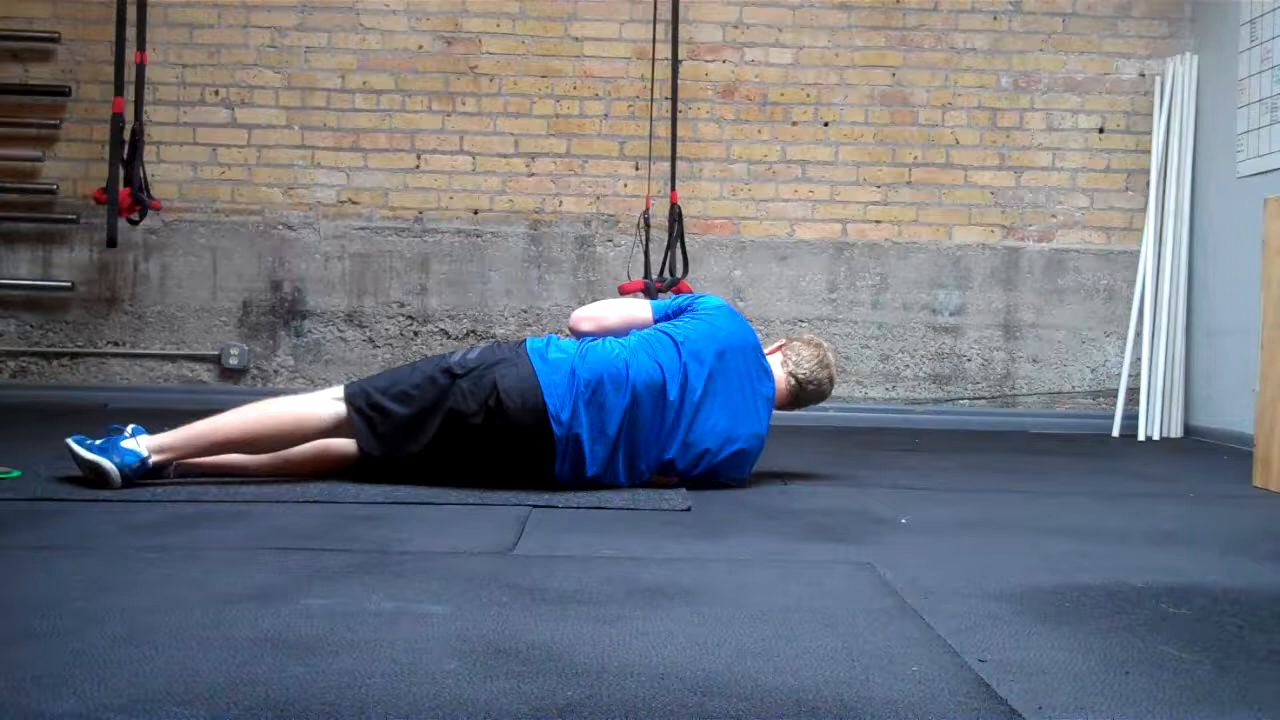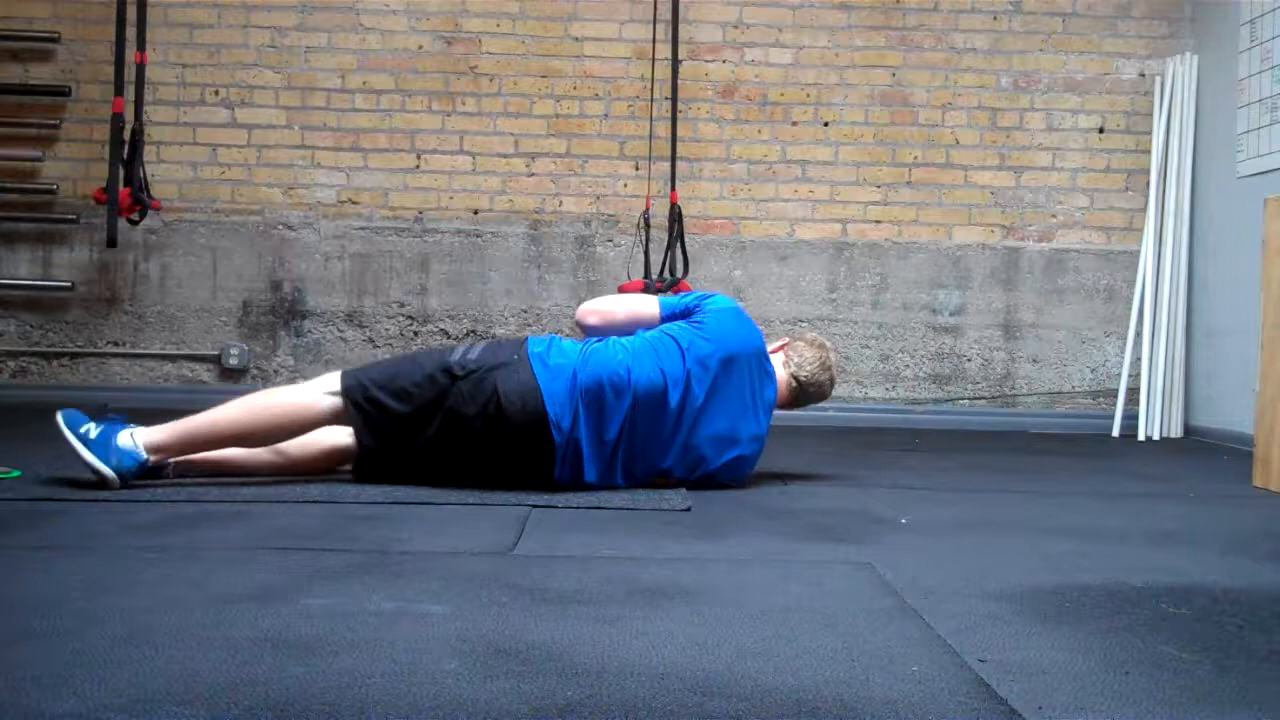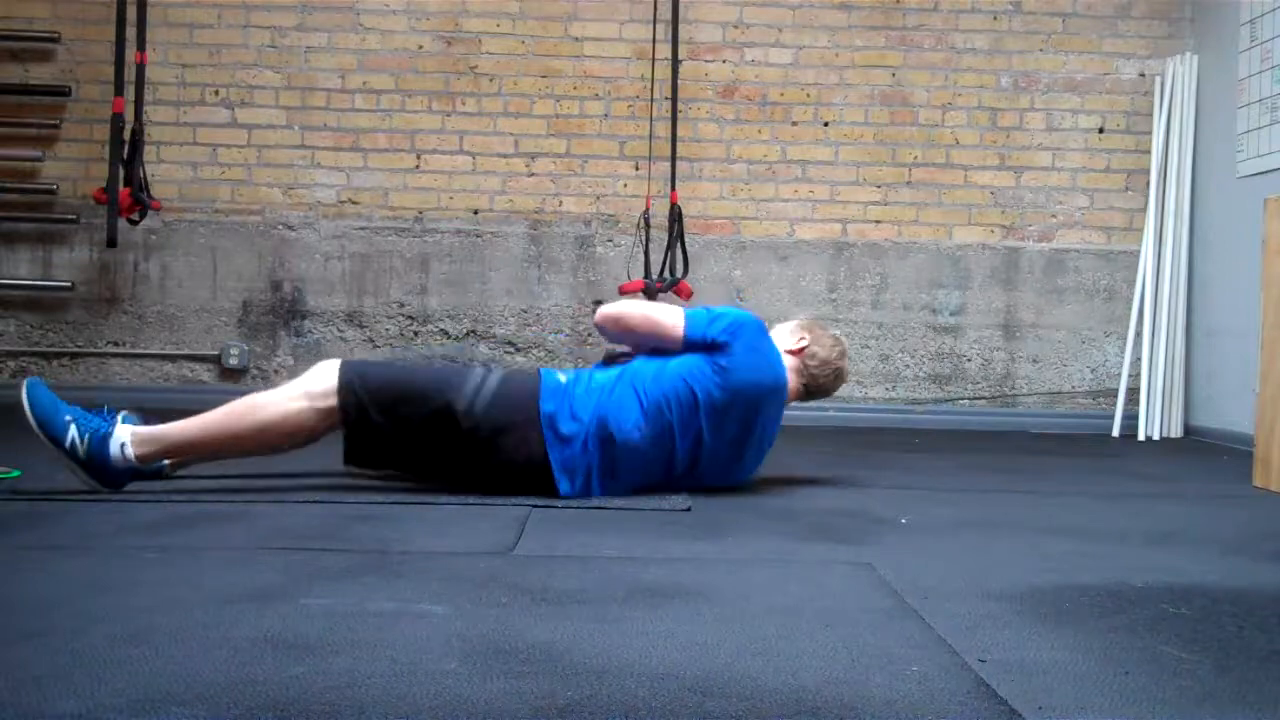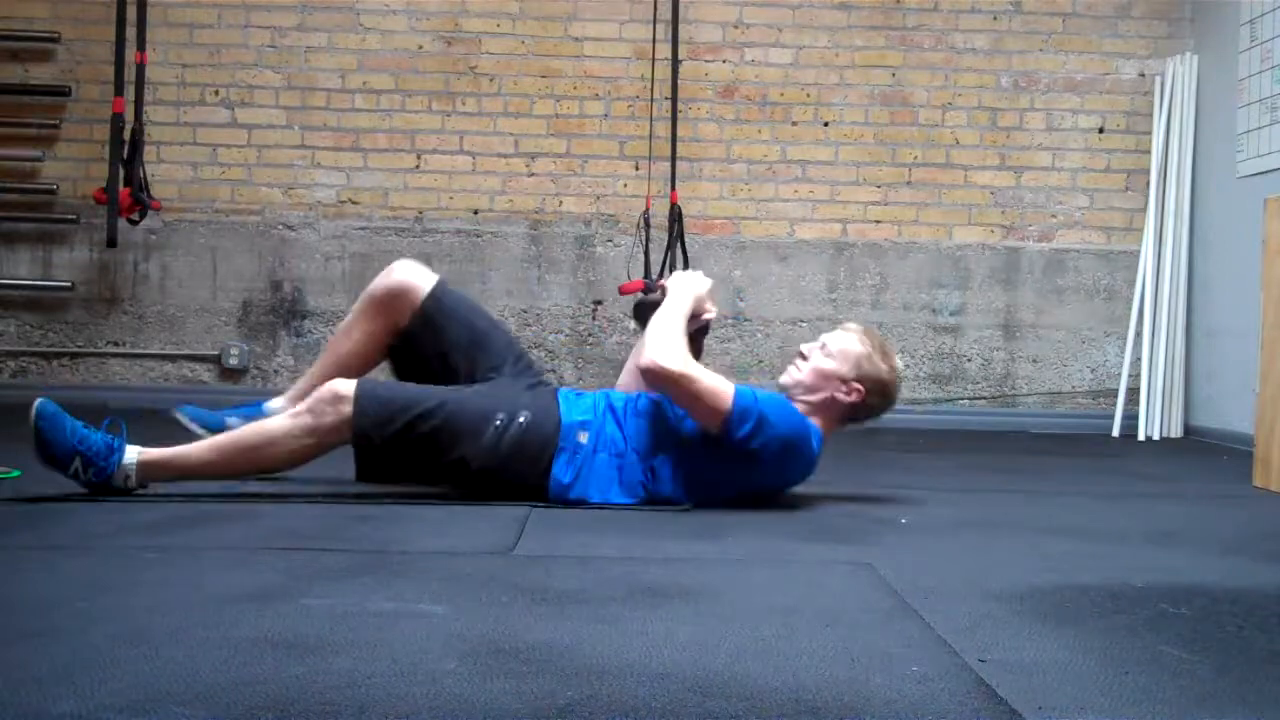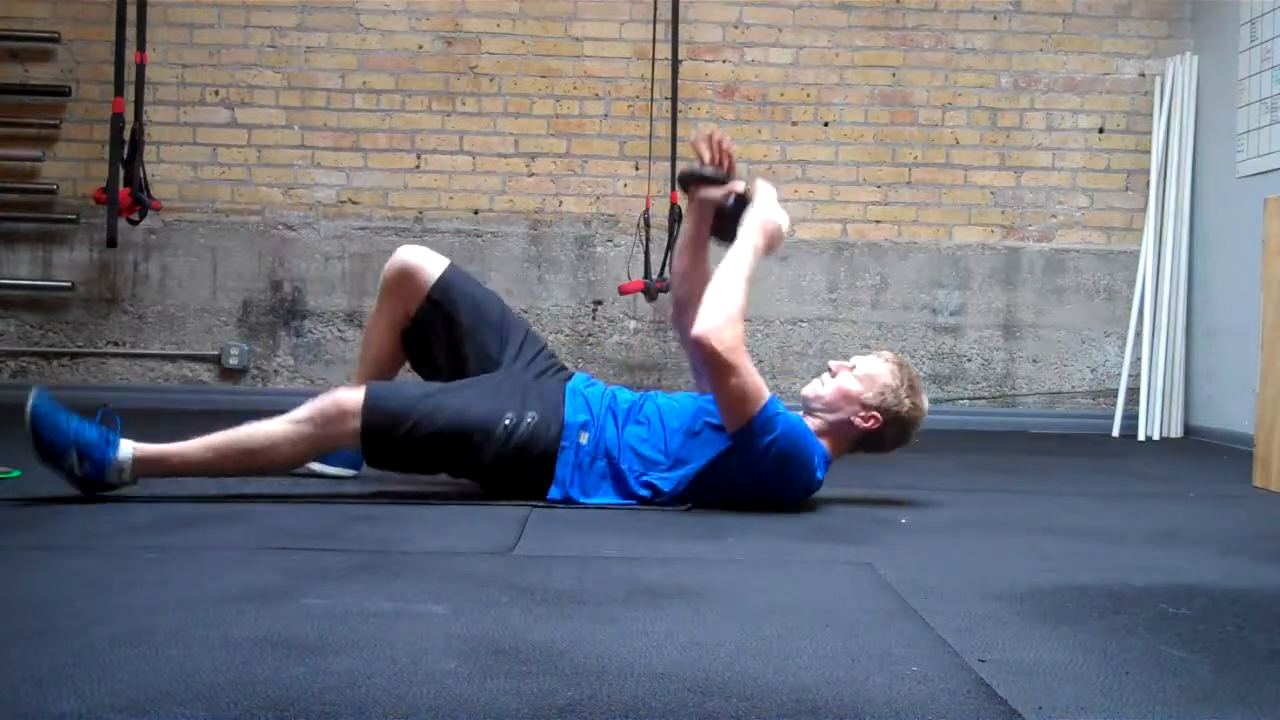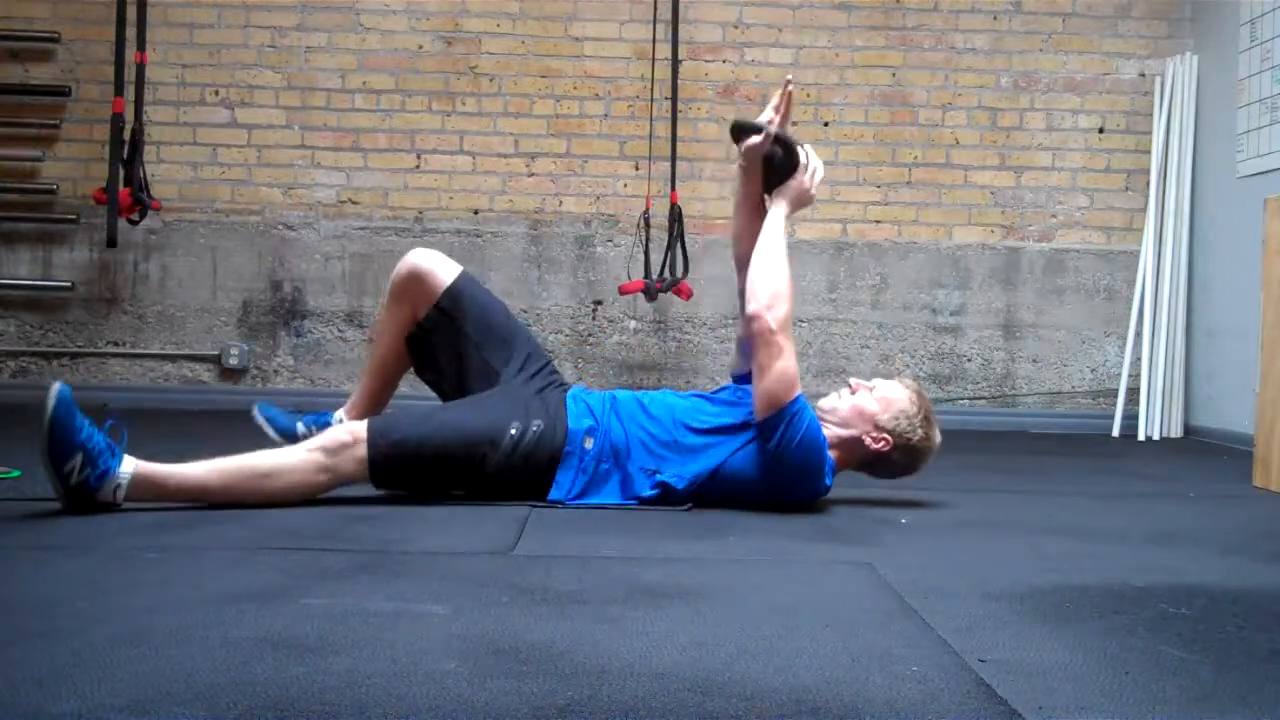
dt=0.5s
person 1, frame 1
left shoulder: (722, 319)
right shoulder: (743, 449)
left elbow: (584, 319)
right elbow: (653, 464)
left hip: (527, 382)
right hip: (549, 460)
left knee: (334, 409)
right knee: (348, 448)
left ankle: (142, 449)
right ankle: (164, 459)
person 1, frame 2
left shoulder: (729, 320)
right shoulder: (742, 453)
left elbow: (592, 315)
right elbow: (654, 461)
left hip: (527, 382)
right hip: (545, 461)
left knee: (331, 398)
right knee: (345, 442)
left ankle: (138, 445)
right ankle: (160, 459)
person 1, frame 3
left shoulder: (747, 343)
right shoulder: (743, 445)
left elbow: (614, 315)
left wrist: (645, 328)
left hip: (542, 422)
right hip: (550, 461)
left knee: (327, 387)
right knee: (348, 381)
left ankle: (123, 446)
right ankle: (156, 446)
person 1, frame 4
left shoulder: (785, 438)
right shoulder: (774, 434)
left elbow: (657, 368)
left wrist: (677, 297)
right wrist: (675, 312)
left hip: (550, 455)
right hip: (550, 407)
left knee: (336, 407)
right knee: (399, 283)
left ankle: (126, 465)
right ankle: (265, 416)
person 1, frame 5
left shoulder: (792, 461)
right shoulder: (775, 423)
left elbow: (714, 342)
right elbow: (686, 316)
left wrist: (757, 244)
right wrist: (701, 217)
left hip: (555, 449)
right hip: (557, 396)
left knee: (333, 414)
right knee: (411, 267)
left ankle: (120, 459)
right ankle: (349, 427)
person 1, frame 6
left shoulder: (799, 462)
right shoulder: (777, 414)
left elbow: (765, 321)
right elbow: (752, 287)
left wrist: (784, 209)
right wrist: (752, 173)
left hip: (556, 457)
right hip: (555, 404)
left knee: (338, 459)
right knee: (420, 272)
left ankle: (119, 477)
right ankle: (345, 421)
